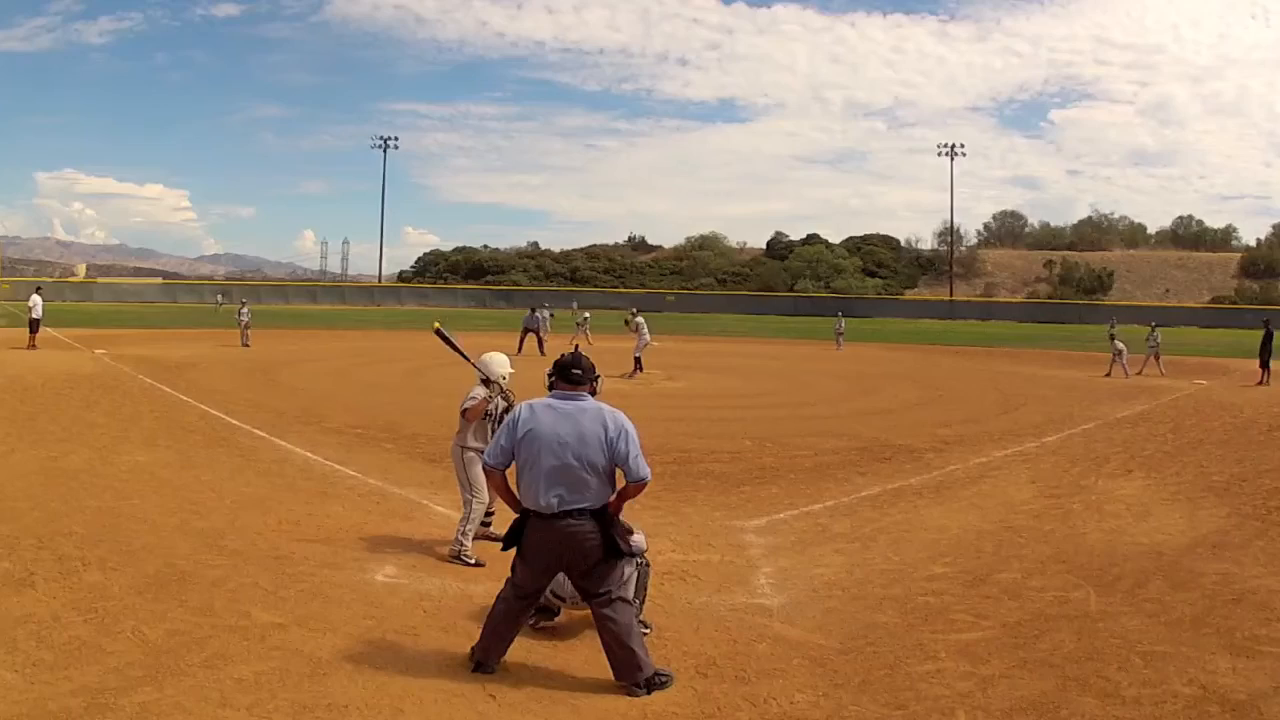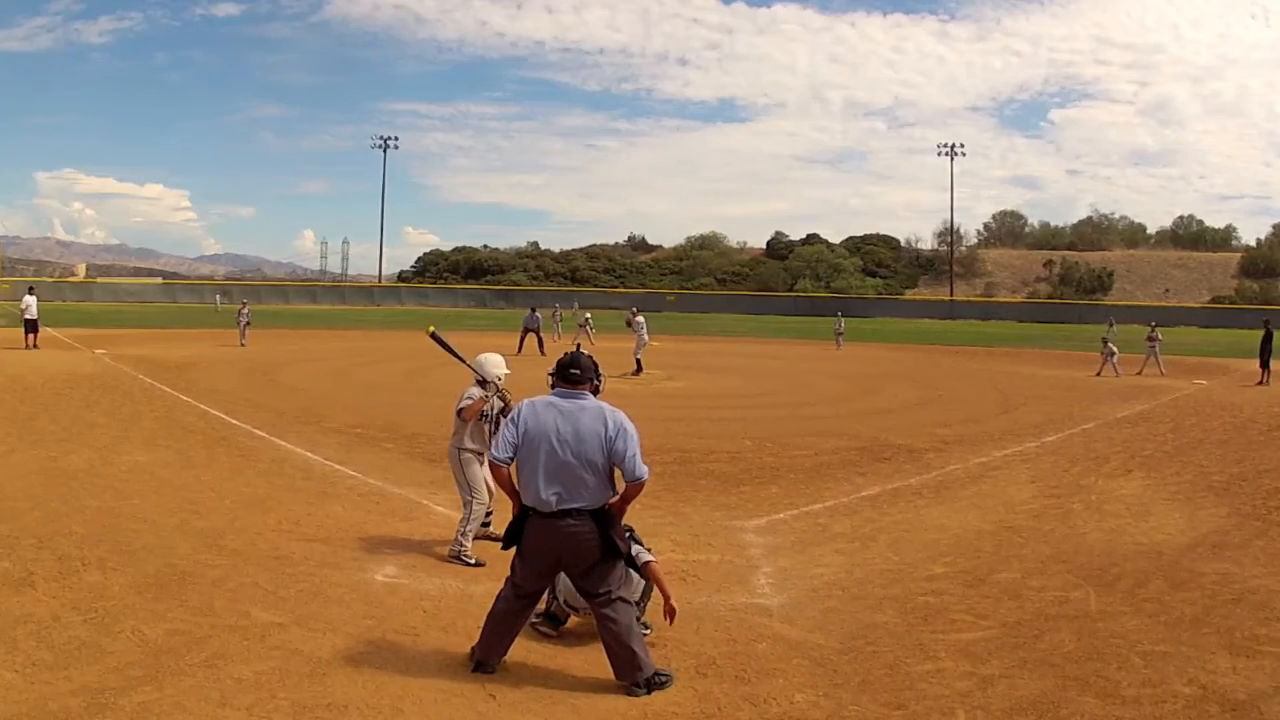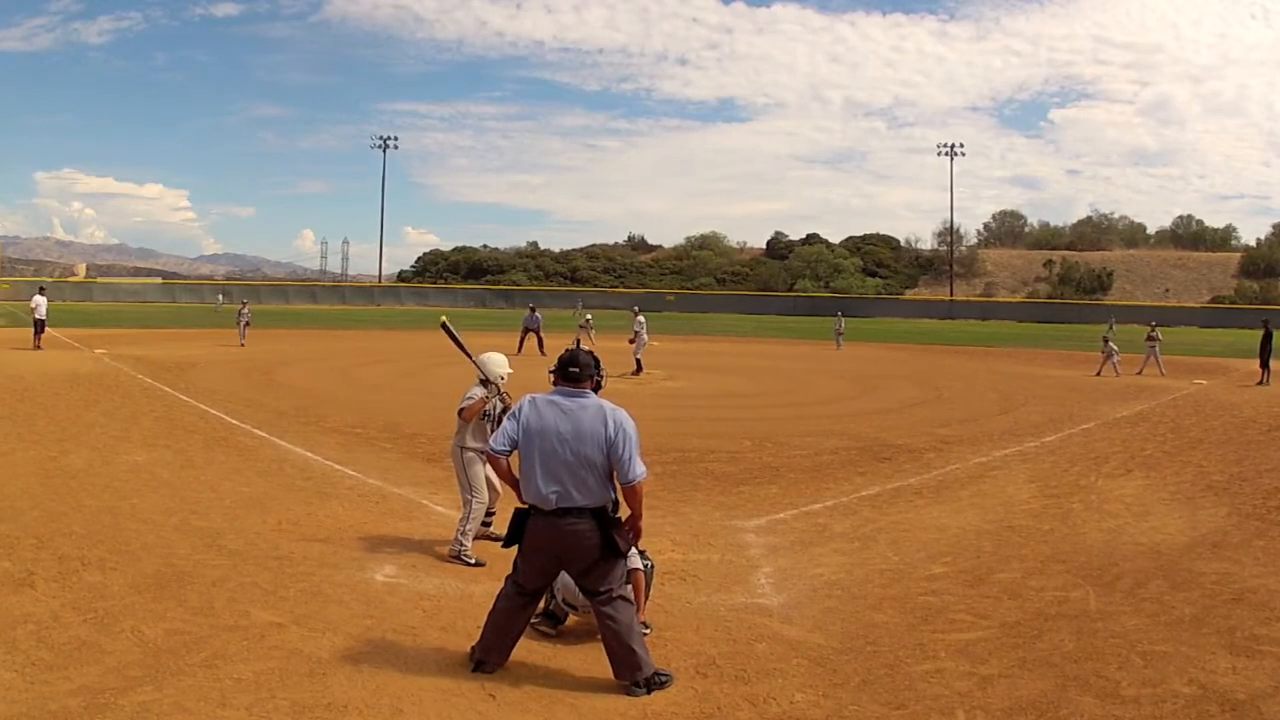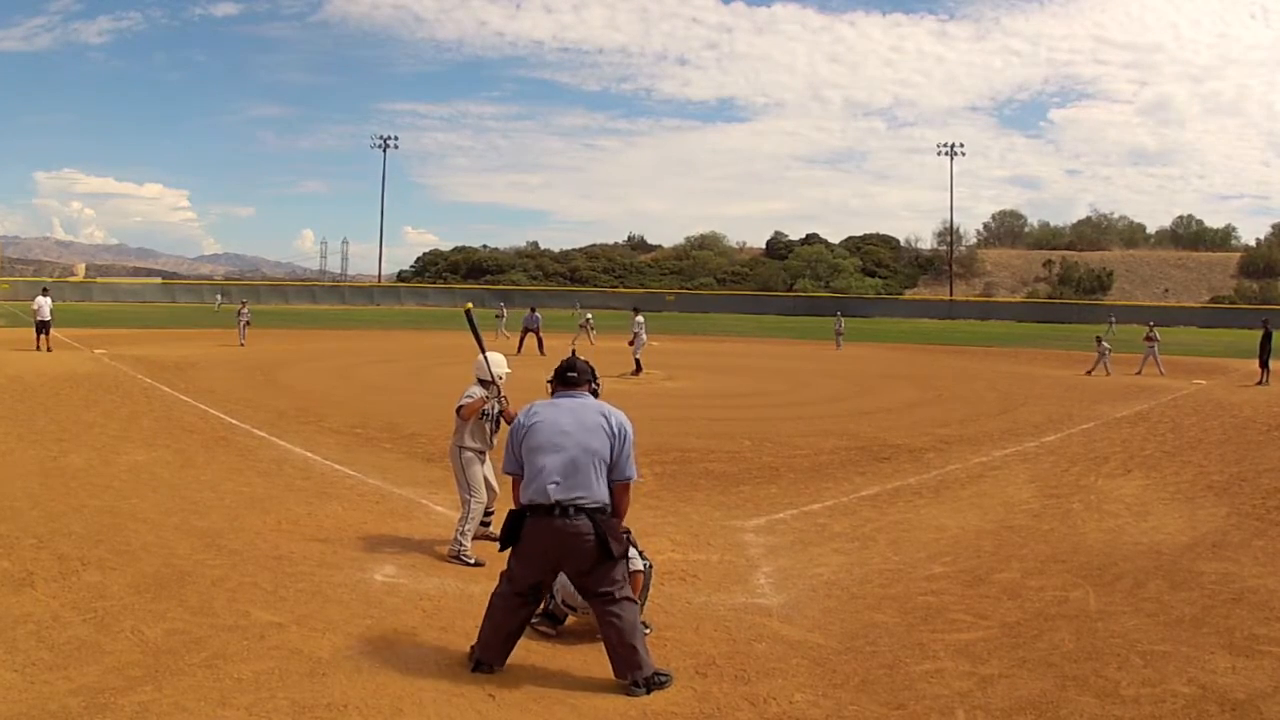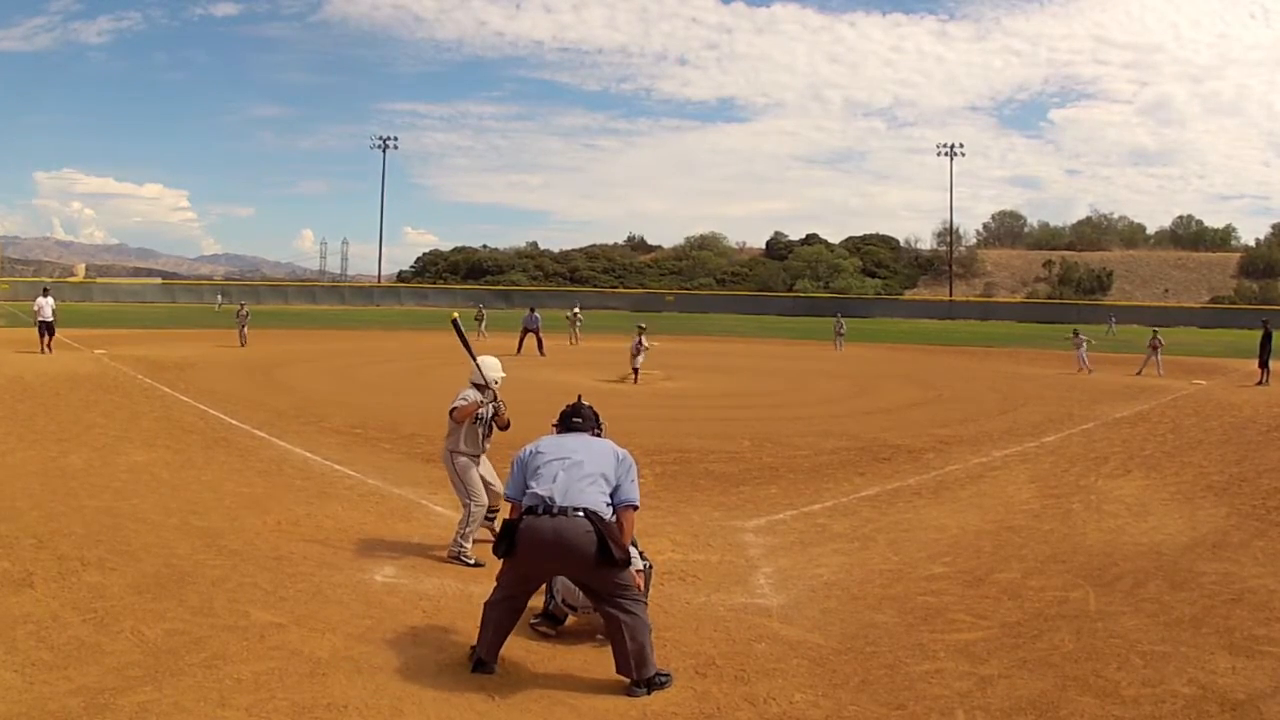
dt=1s
person 1, frame 1
left shoulder: (524, 413)
right shoulder: (612, 419)
left elbow: (492, 466)
right elbow: (640, 478)
left wrist: (517, 506)
right wrist: (618, 502)
left hip: (539, 528)
right hip: (592, 530)
left knee: (517, 595)
right knee: (610, 602)
left ankle: (485, 657)
right ankle: (639, 675)
person 1, frame 2
left shoulder: (526, 411)
right shoulder: (612, 418)
left elbow: (497, 461)
right elbow: (637, 478)
left wrist: (516, 498)
right wrist: (621, 503)
left hip: (538, 526)
right hip: (590, 529)
left knee: (517, 594)
right knee: (610, 602)
left ankle: (485, 657)
right ankle: (640, 676)
person 1, frame 3
left shoulder: (528, 408)
right shoulder: (614, 417)
left elbow: (495, 452)
right elbow: (631, 479)
left wrist: (517, 486)
right wrist: (637, 516)
left hip: (540, 525)
right hip: (592, 527)
left knee: (519, 592)
right knee: (611, 600)
left ankle: (486, 657)
right ankle: (640, 675)
person 1, frame 4
left shoulder: (528, 415)
right shoulder: (614, 418)
left elbow: (516, 480)
right elbow: (622, 486)
right wrist: (612, 528)
left hip: (536, 524)
right hip: (588, 527)
left knee: (514, 593)
right knee: (614, 600)
left ankle: (485, 657)
person 1, frame 5
left shoulder: (532, 449)
right shoulder: (617, 454)
left elbow: (516, 508)
right elbow: (625, 516)
left wrist: (512, 555)
right wrist: (621, 562)
left hip: (533, 530)
right hip: (585, 532)
left knee: (508, 592)
right knee: (626, 599)
person 2, frame 1
left shoulder: (498, 394)
right shoulder: (478, 393)
right elbow: (468, 416)
left wrist: (511, 405)
right wrist: (490, 396)
left hip: (484, 452)
right hip: (468, 452)
left knee: (491, 492)
right knee: (477, 499)
left ankle: (483, 529)
right ankle: (459, 549)
person 2, frame 2
left shoulder: (493, 395)
right shoulder: (473, 393)
left elbow: (510, 418)
right elbow: (465, 416)
left wrist: (508, 403)
right wrist: (486, 396)
left hip: (480, 453)
right hip: (465, 453)
left knee: (489, 493)
right knee: (478, 500)
left ankle: (482, 529)
right ankle: (459, 550)
person 2, frame 3
left shoulder: (496, 394)
right shoulder: (476, 393)
right elbow: (464, 415)
left wrist: (508, 406)
right wrist: (487, 397)
left hip: (483, 452)
right hip: (467, 452)
left knee: (494, 491)
right knee: (478, 499)
left ankle: (483, 529)
right ankle: (459, 549)
person 2, frame 4
left shoulder: (495, 394)
right shoulder: (475, 392)
left elbow: (512, 421)
right elbow: (463, 413)
left wrist: (505, 408)
right wrist: (486, 397)
left hip: (481, 452)
right hip: (466, 452)
left knee: (491, 492)
right knee: (476, 499)
left ankle: (481, 529)
right ankle: (458, 549)
person 2, frame 5
left shoulder: (489, 399)
right shoulder: (469, 396)
left elbow: (504, 426)
right elbow: (456, 416)
left wrist: (501, 413)
right wrist: (483, 402)
left hip: (477, 455)
right hip: (459, 456)
left knee: (496, 491)
right knee: (477, 502)
left ankle: (488, 522)
right ankle: (458, 551)
